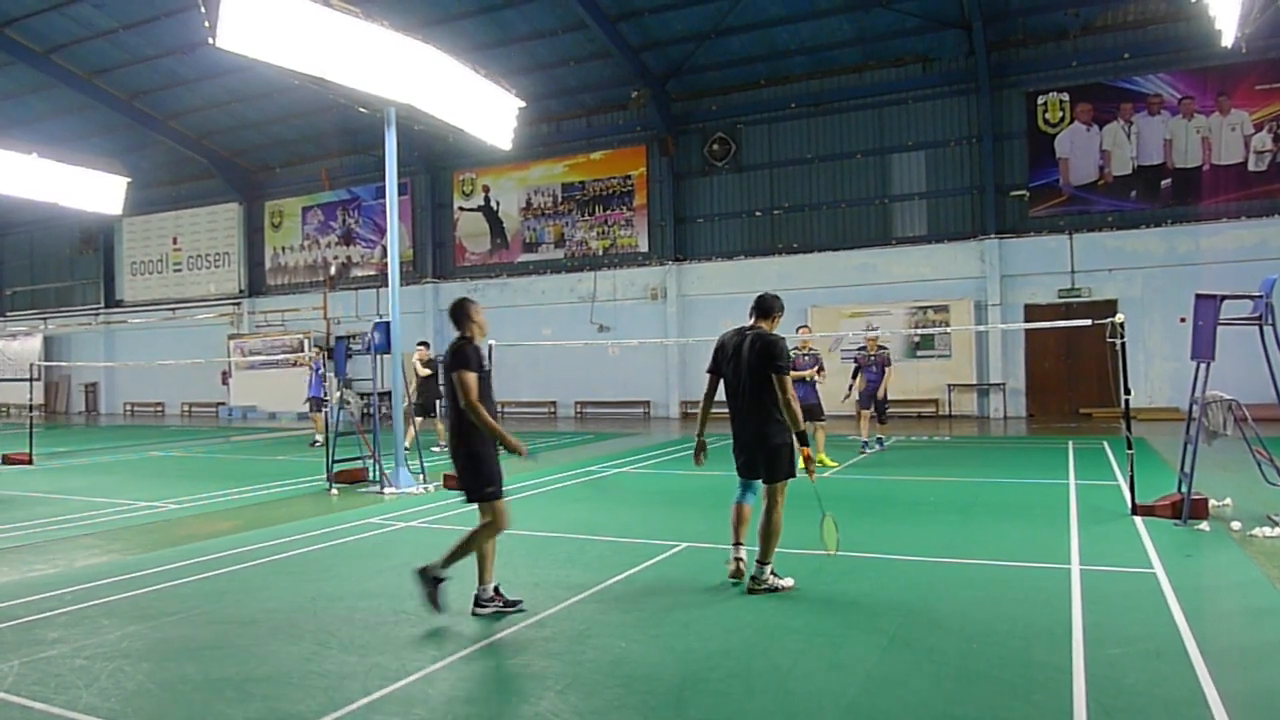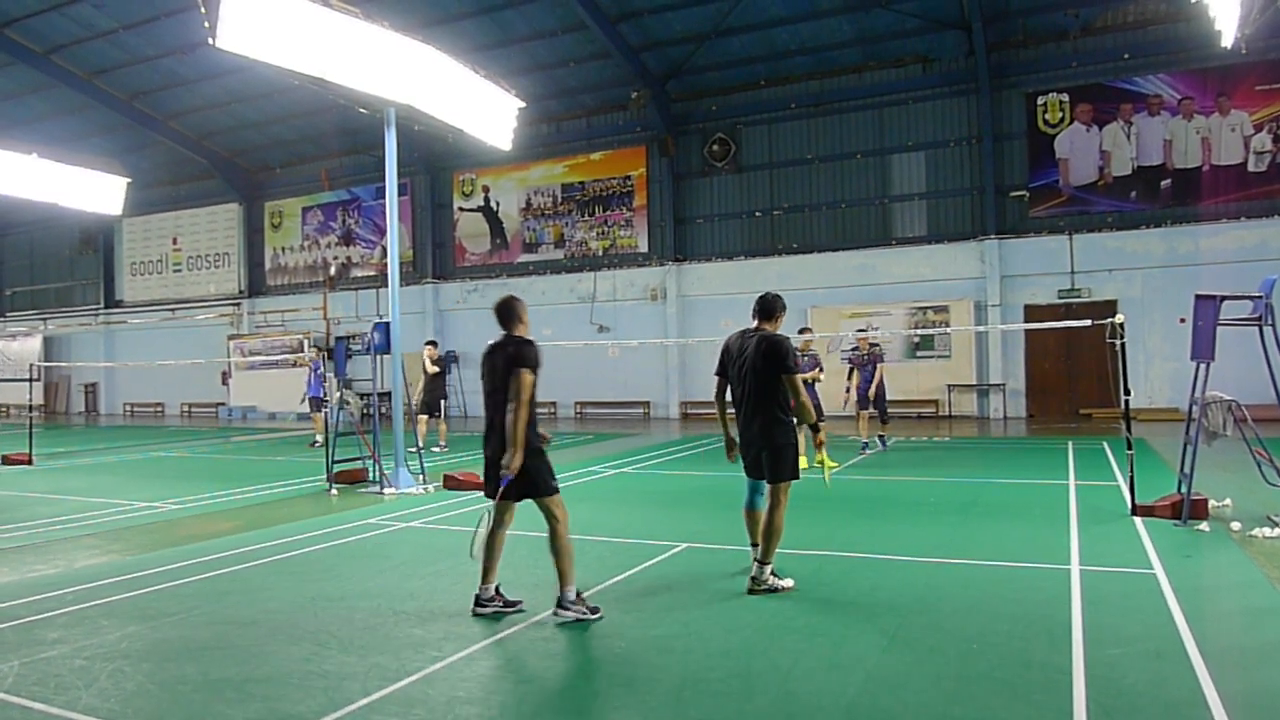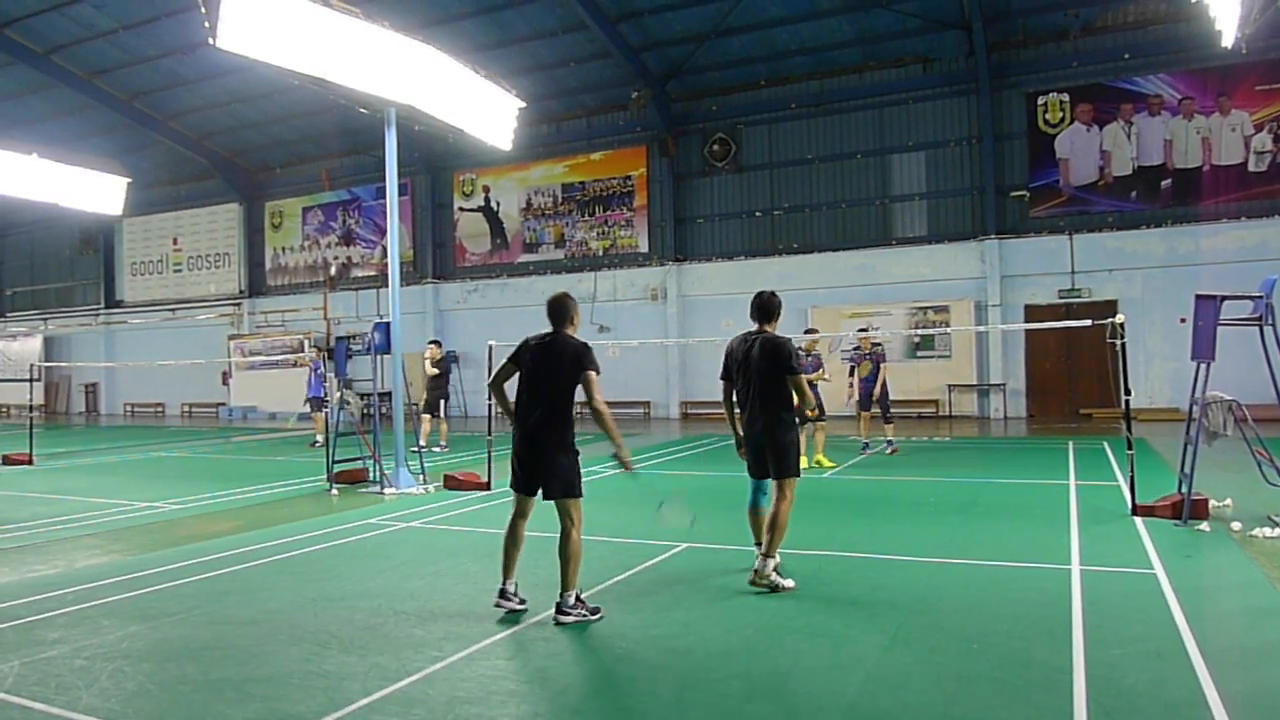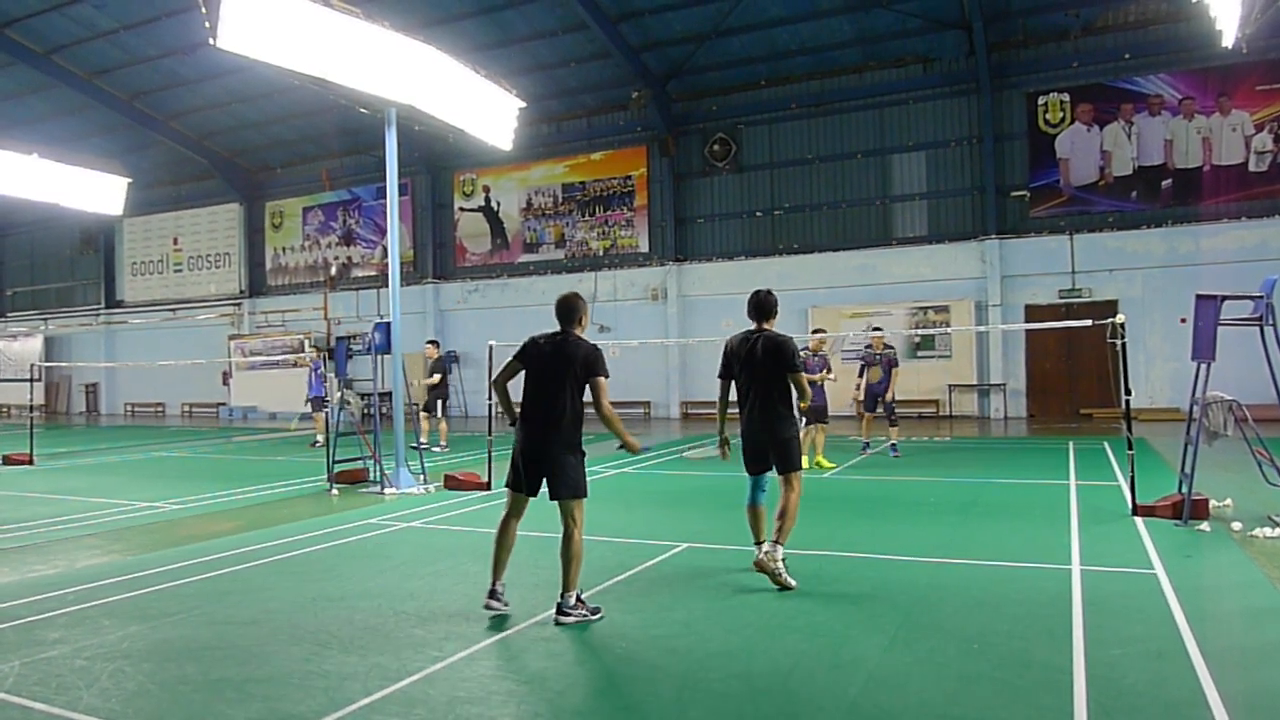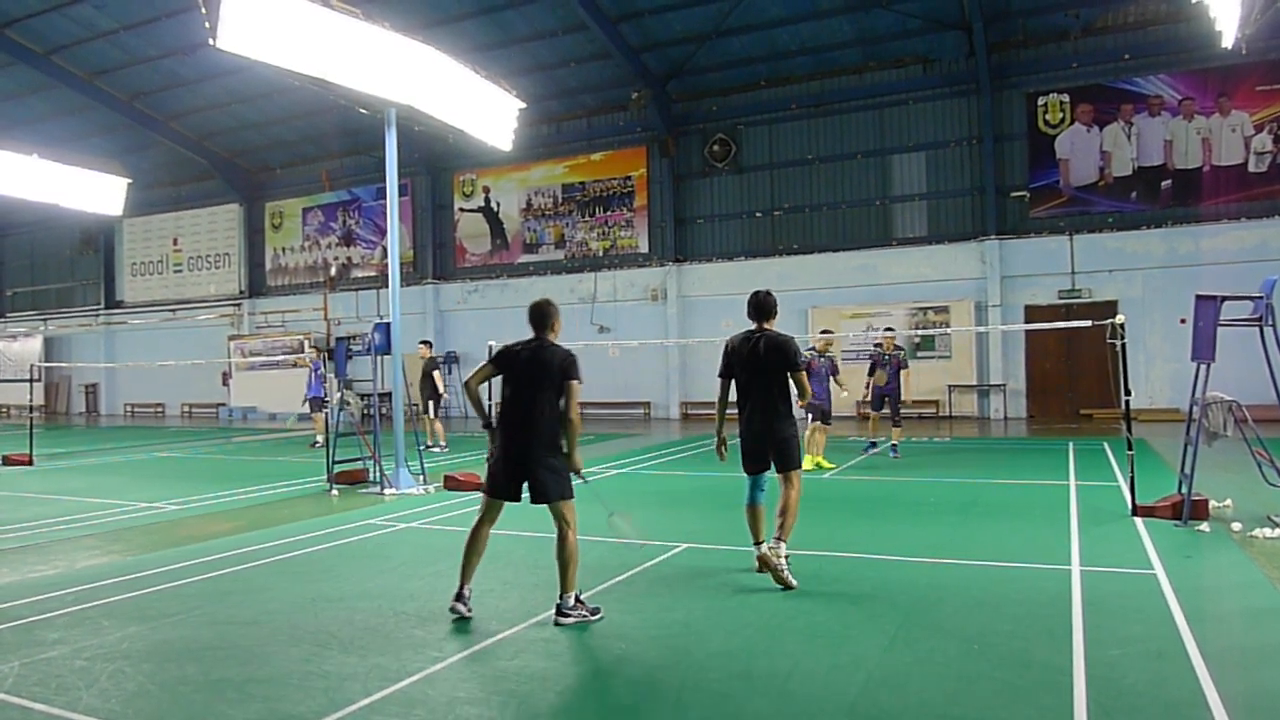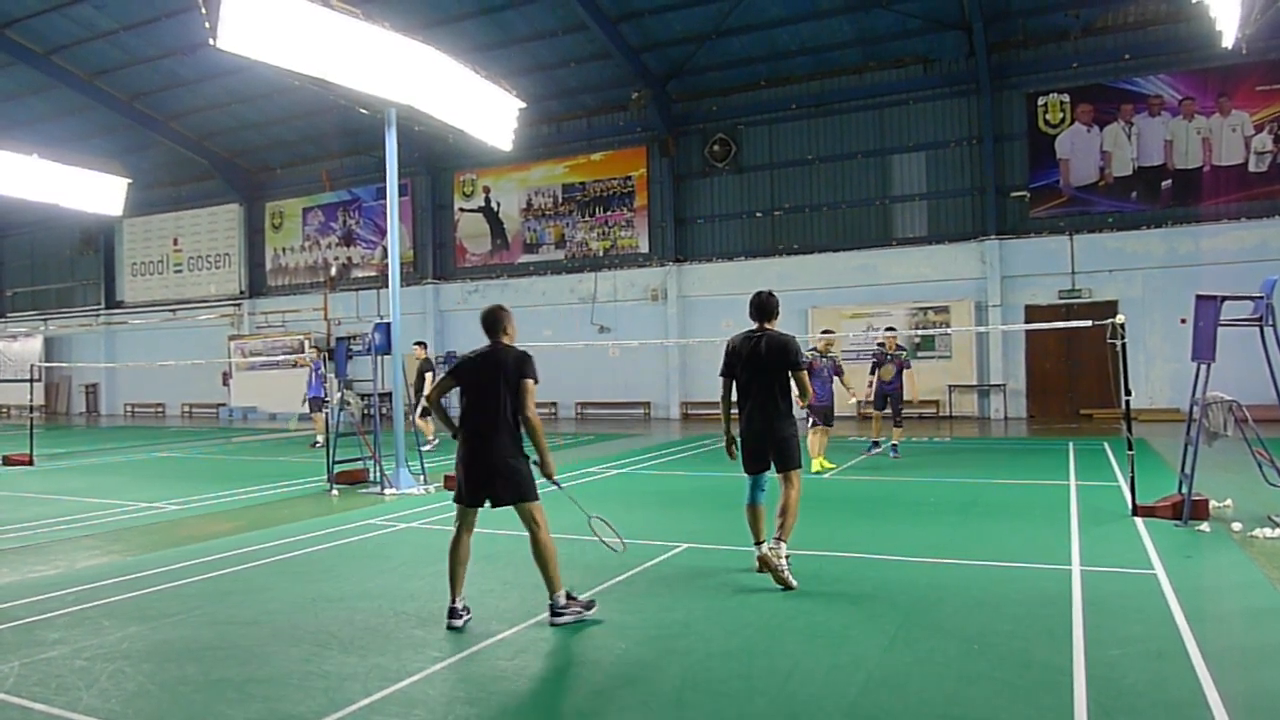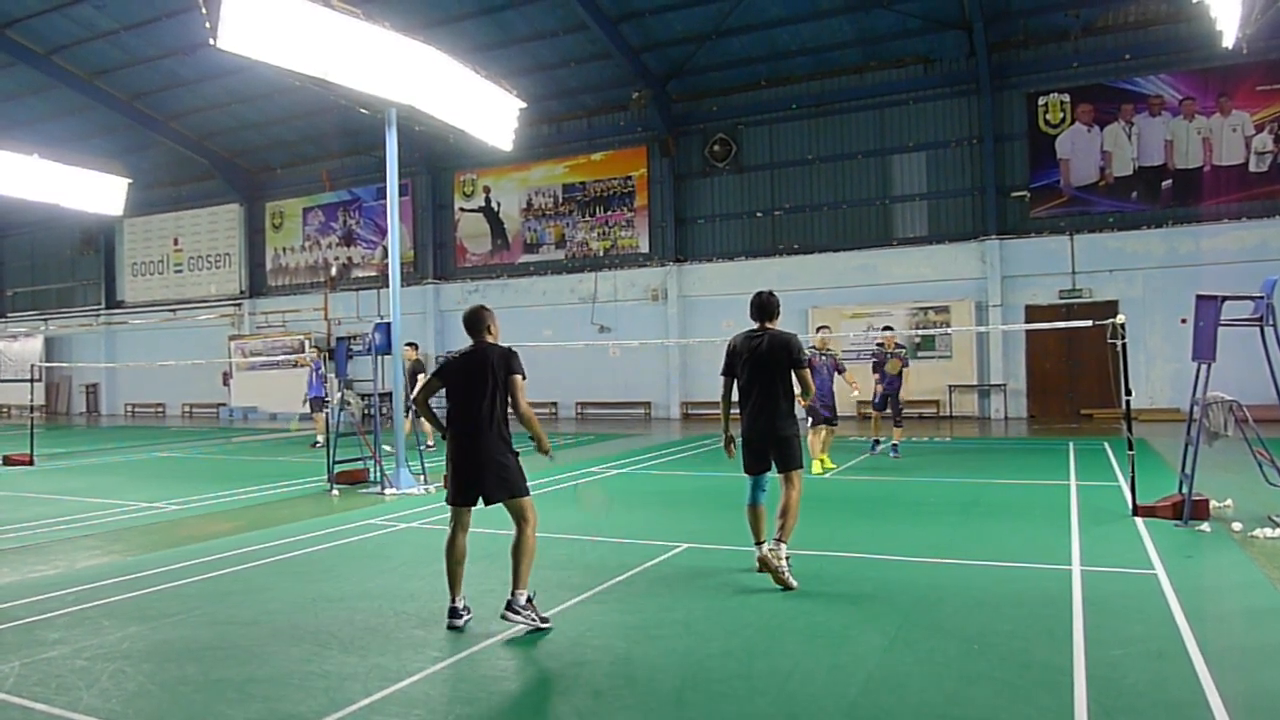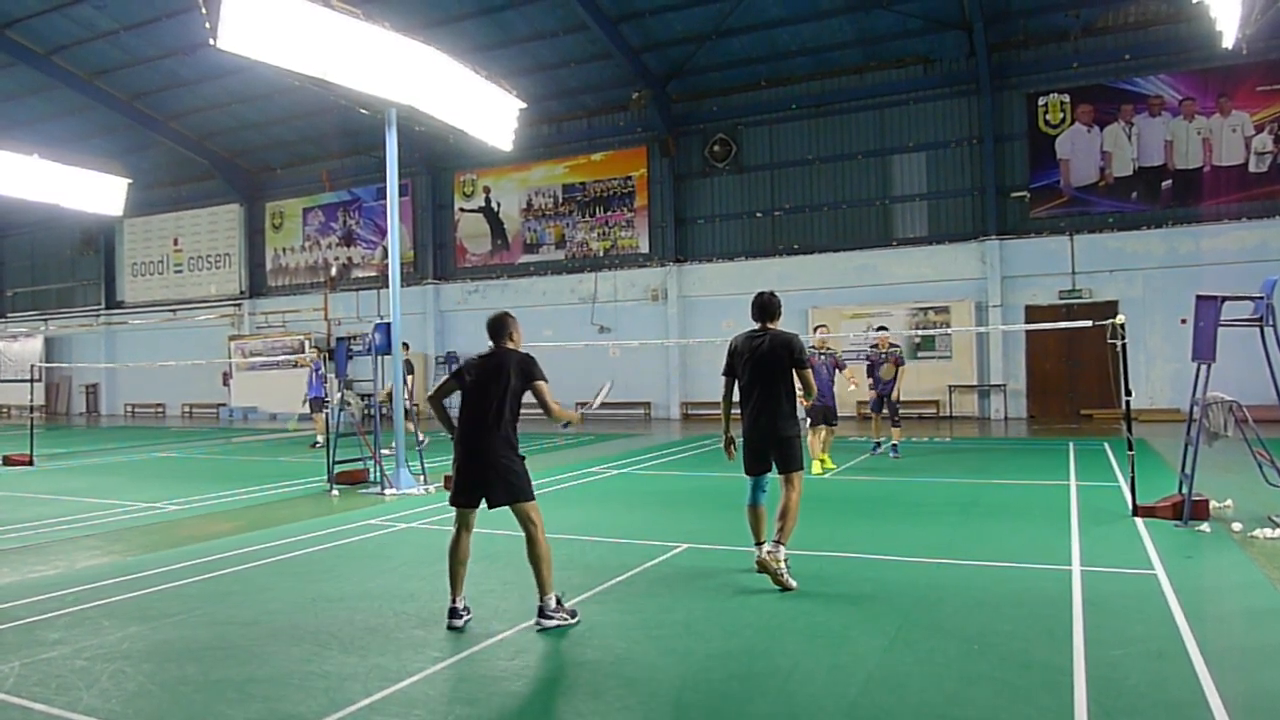
dt=0.3s
person 1, frame 1
left shoulder: (465, 350)
right shoulder: (465, 350)
right elbow: (470, 403)
right wrist: (503, 437)
left hip: (475, 448)
right hip: (477, 448)
left knee: (490, 518)
right knee: (497, 521)
left ankle: (487, 593)
right ankle: (435, 571)
person 1, frame 2
left shoulder: (491, 351)
right shoulder: (524, 348)
right elbow: (519, 401)
right wrist: (515, 450)
left hip: (495, 446)
right hip: (519, 447)
left knee: (502, 518)
right knee: (558, 519)
left ankle: (486, 594)
right ankle: (568, 599)
person 1, frame 3
left shoulder: (529, 345)
right shoulder: (579, 351)
left elbow: (494, 385)
right elbow: (595, 403)
right wrist: (619, 446)
left hip: (524, 443)
right hip: (556, 446)
left knee: (519, 515)
right knee: (572, 522)
left ankle: (507, 589)
right ankle: (568, 602)
person 1, frame 4
left shoulder: (535, 344)
right shoulder: (589, 353)
left elbow: (498, 382)
right elbow: (603, 408)
left wrist: (514, 419)
right wrist: (626, 439)
left hip: (528, 442)
right hip: (564, 447)
left knee: (512, 514)
right knee: (573, 524)
left ankle: (496, 589)
right ankle: (569, 603)
person 1, frame 5
left shoulder: (510, 352)
right shoulder: (564, 359)
left elbow: (470, 385)
right elbow: (571, 414)
left wrist: (488, 424)
right wrist: (572, 453)
left hip: (507, 449)
right hip: (544, 451)
left knee: (485, 520)
right knee: (566, 525)
left ankle: (462, 595)
right ankle: (568, 604)
person 1, frame 6
left shoulder: (468, 361)
right shoulder: (520, 359)
left elbow: (432, 397)
right elbow: (528, 413)
left wrist: (455, 431)
right wrist: (545, 457)
left hip: (470, 455)
right hip: (506, 454)
left knee: (463, 528)
right knee: (537, 526)
left ankle: (456, 606)
right ankle: (560, 603)
person 1, frame 7
left shoulder: (453, 362)
right shoulder: (505, 356)
left elbow: (420, 399)
right elbow: (520, 407)
left wrist: (444, 431)
right wrist: (541, 436)
left hip: (460, 453)
right hip: (495, 451)
left knee: (459, 527)
right knee: (527, 520)
left ankle: (457, 607)
right ankle: (518, 600)
person 1, frame 8
left shoulder: (471, 364)
right shoulder: (524, 362)
left elbow: (434, 398)
right elbow: (550, 409)
left wrist: (455, 432)
right wrist: (572, 416)
left hip: (466, 453)
right hip: (501, 453)
left knee: (463, 528)
right knee: (534, 526)
left ankle: (457, 606)
right ankle: (548, 606)
person 2, frame 1
left shoulder: (725, 341)
right shoulder: (773, 343)
left elbow: (709, 393)
right elbow: (787, 398)
left wrist: (700, 435)
right wrist: (804, 443)
left hip: (741, 434)
right hip: (772, 434)
left knee: (746, 488)
right knee: (774, 500)
left ankle: (737, 557)
right ankle: (761, 575)
person 2, frame 2
left shoulder: (731, 343)
right shoulder: (779, 344)
left elbow: (719, 395)
right elbow: (798, 396)
left wrist: (727, 434)
right wrist: (816, 429)
left hip: (747, 434)
right hip: (777, 433)
left knee: (755, 489)
right knee: (777, 499)
left ankle: (758, 555)
right ankle: (761, 575)
person 2, frame 3
left shoulder: (734, 345)
right shoulder: (781, 346)
left elbow: (726, 397)
right elbow: (804, 395)
left wrist: (736, 432)
right wrist: (810, 407)
left hip: (752, 432)
right hip: (781, 431)
left knee: (757, 489)
right knee: (783, 495)
left ankle: (763, 553)
right ankle: (764, 567)
person 2, frame 4
left shoulder: (733, 345)
right shoulder: (783, 344)
left elbow: (723, 395)
right elbow: (803, 392)
left wrist: (721, 432)
right wrist: (804, 401)
left hip: (750, 429)
right hip: (781, 427)
left knee: (757, 486)
right knee: (791, 488)
left ankle: (762, 551)
right ankle: (773, 552)
person 2, frame 5
left shoulder: (733, 345)
right shoulder: (785, 343)
left elbow: (723, 394)
right elbow: (804, 391)
left wrist: (719, 432)
right wrist: (803, 400)
left hip: (749, 429)
right hip: (781, 426)
left knee: (755, 486)
right knee: (791, 486)
left ankle: (760, 550)
right ankle: (777, 549)
person 2, frame 6
left shoulder: (734, 344)
right shoulder: (786, 342)
left elbow: (725, 393)
right elbow: (806, 391)
left wrist: (727, 431)
right wrist: (804, 400)
left hip: (749, 428)
right hip: (781, 426)
left knee: (755, 486)
right knee: (791, 485)
left ankle: (761, 550)
right ankle: (777, 548)
person 2, frame 7
left shoulder: (736, 343)
right shoulder: (788, 341)
left elbow: (726, 392)
right elbow: (809, 389)
left wrist: (726, 429)
right wrist: (805, 398)
left hip: (751, 428)
right hip: (782, 426)
left knee: (756, 486)
right knee: (792, 485)
left ankle: (761, 550)
right ankle: (777, 549)
person 2, frame 8
left shoulder: (737, 344)
right shoulder: (790, 341)
left elbow: (727, 393)
right elbow: (811, 389)
left wrist: (726, 430)
right wrist: (806, 397)
left hip: (752, 428)
right hip: (783, 426)
left knee: (756, 487)
right knee: (792, 487)
left ankle: (761, 551)
right ankle: (776, 552)
